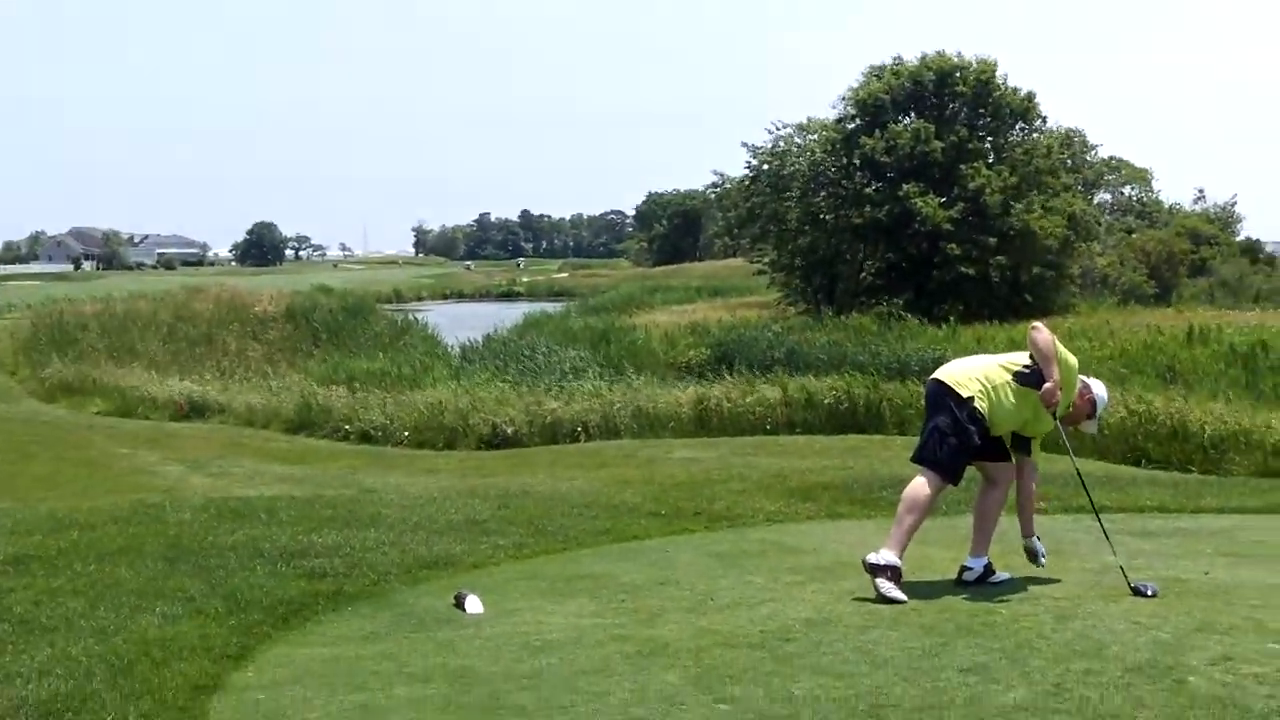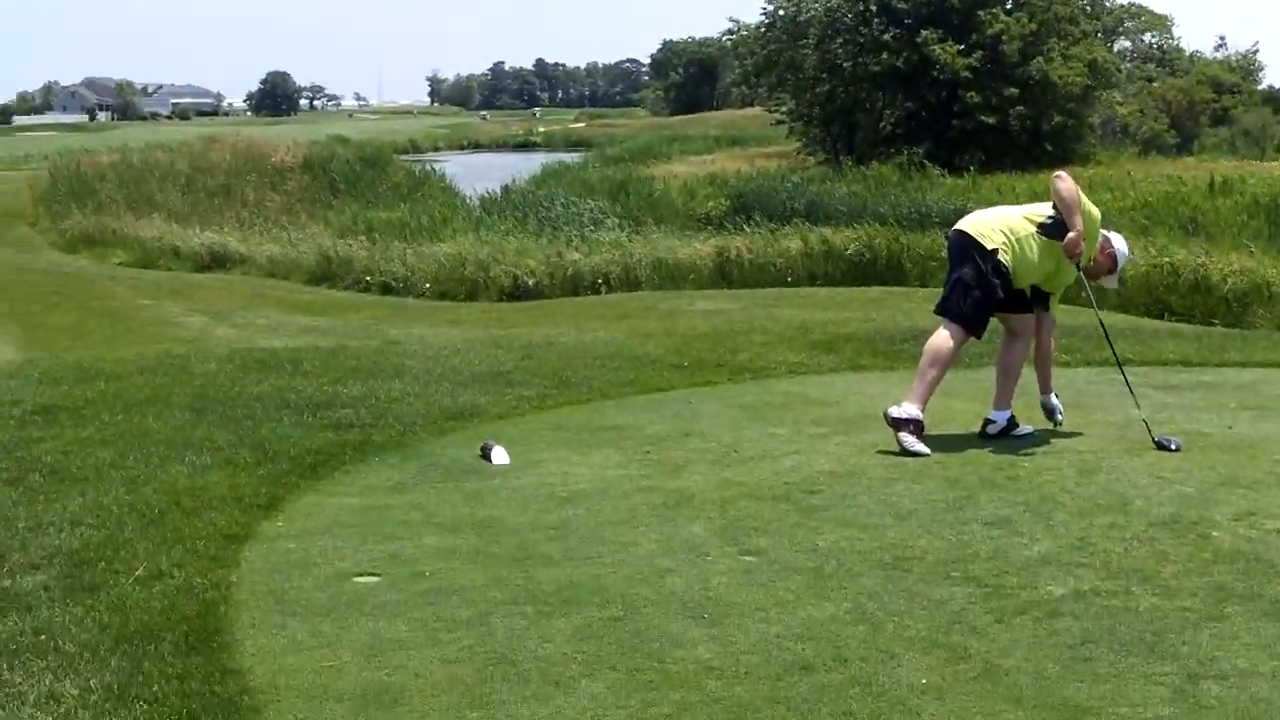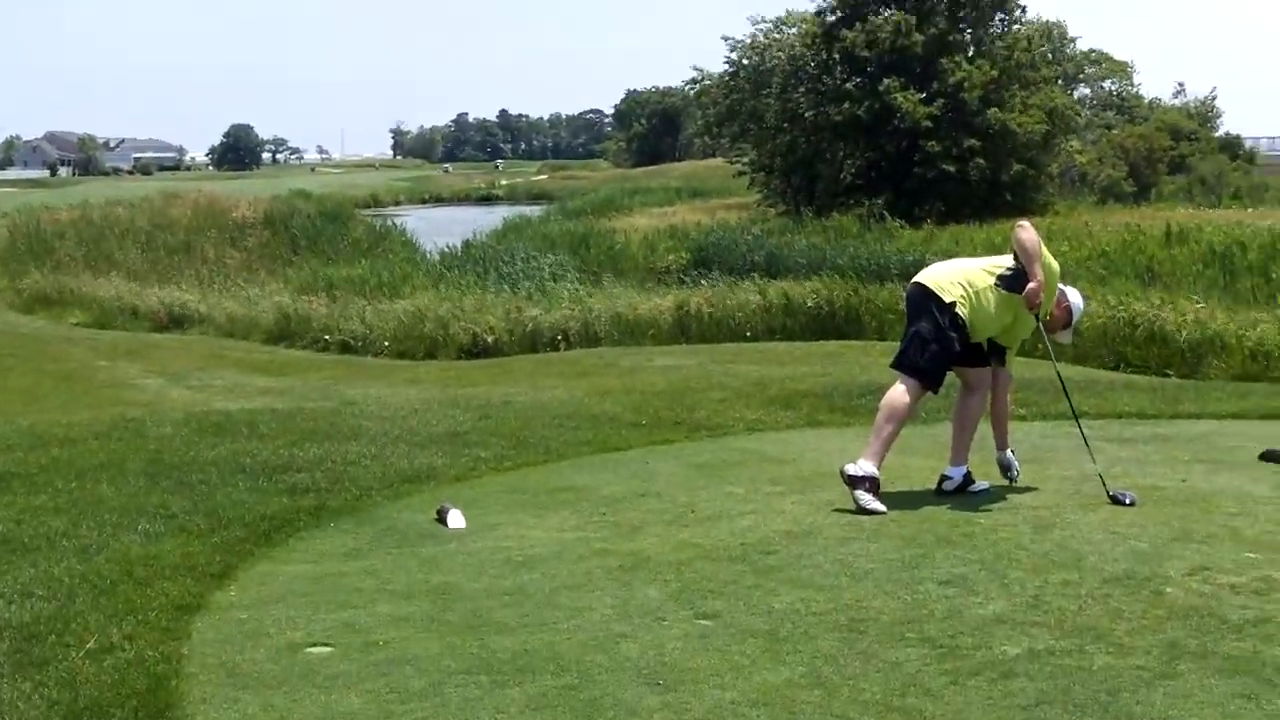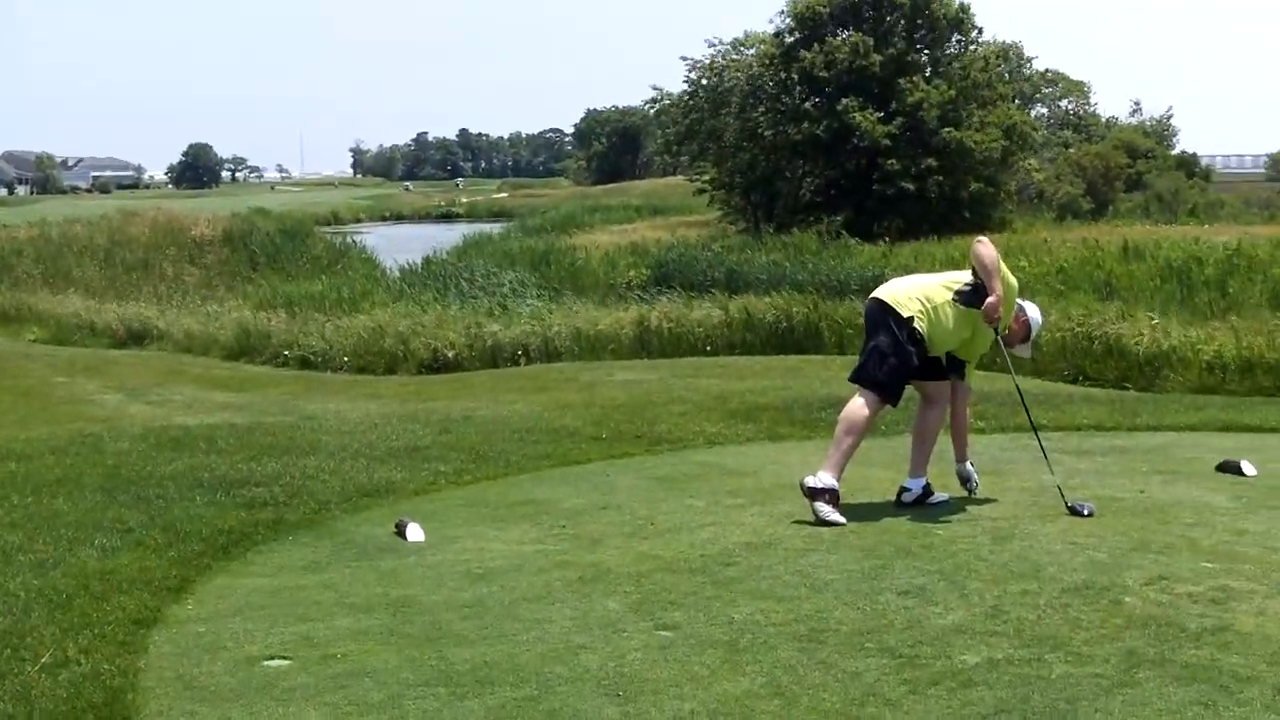
dt=0.2s
person 1, frame 1
left shoulder: (1038, 422)
right shoulder: (1068, 371)
left elbow: (1026, 480)
right elbow: (1036, 329)
left wrist: (1030, 538)
right wrist: (1052, 381)
right hip: (959, 389)
left knee: (1002, 474)
right knee: (935, 477)
left ankle: (976, 565)
right ankle: (886, 561)
person 1, frame 2
left shoulder: (1058, 274)
right shoulder: (1091, 221)
left elbow: (1043, 336)
right elbow: (1060, 179)
left wrist: (1047, 395)
right wrist: (1076, 231)
right hip: (983, 240)
left knee: (1023, 327)
right knee: (957, 329)
left ankle: (999, 418)
right ankle: (908, 415)
person 1, frame 3
left shoulder: (1016, 326)
right shoulder: (1049, 274)
left elbow: (999, 390)
right elbow: (1022, 228)
left wrist: (1003, 450)
right wrist: (1036, 280)
right hip: (940, 294)
left knee: (979, 381)
right knee: (914, 383)
left ankle: (956, 474)
right ankle: (864, 471)
person 1, frame 4
left shoulder: (974, 341)
right shoulder: (1008, 288)
left elbow: (958, 404)
right elbow: (980, 244)
left wrist: (963, 462)
right wrist: (995, 295)
right hip: (899, 308)
left knee: (939, 394)
right knee: (873, 396)
left ankle: (915, 486)
right ankle: (824, 484)
